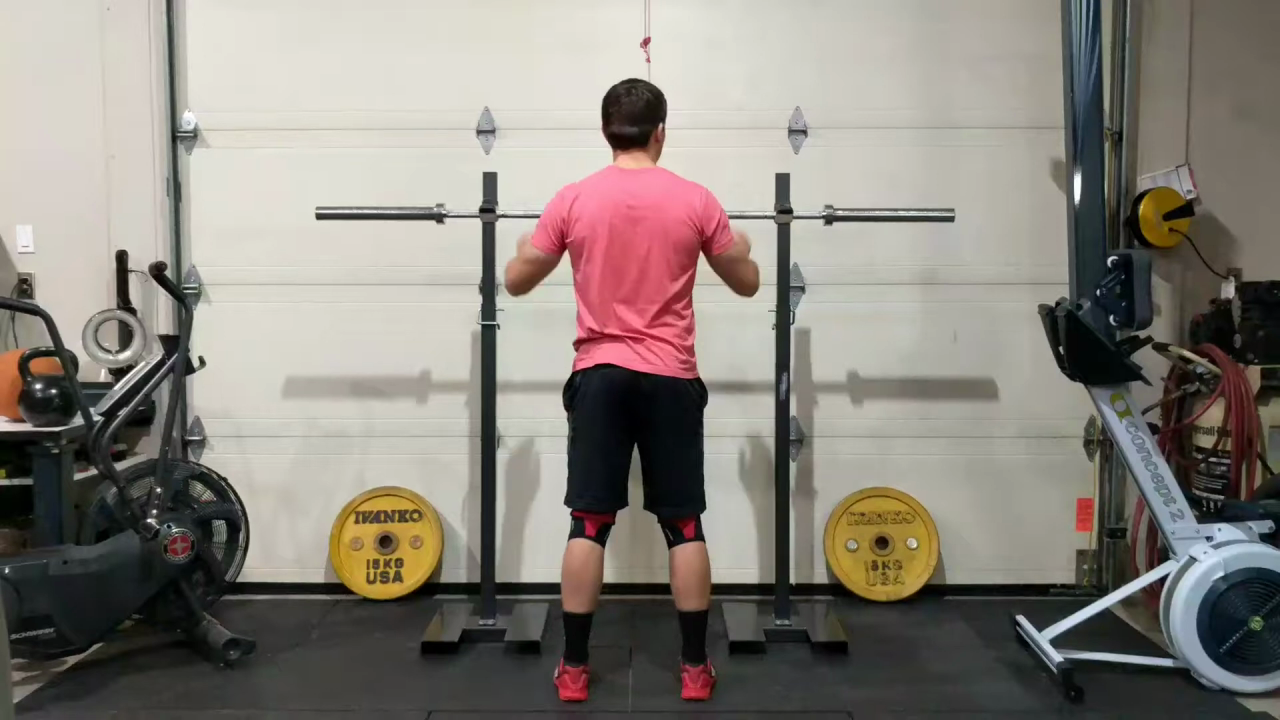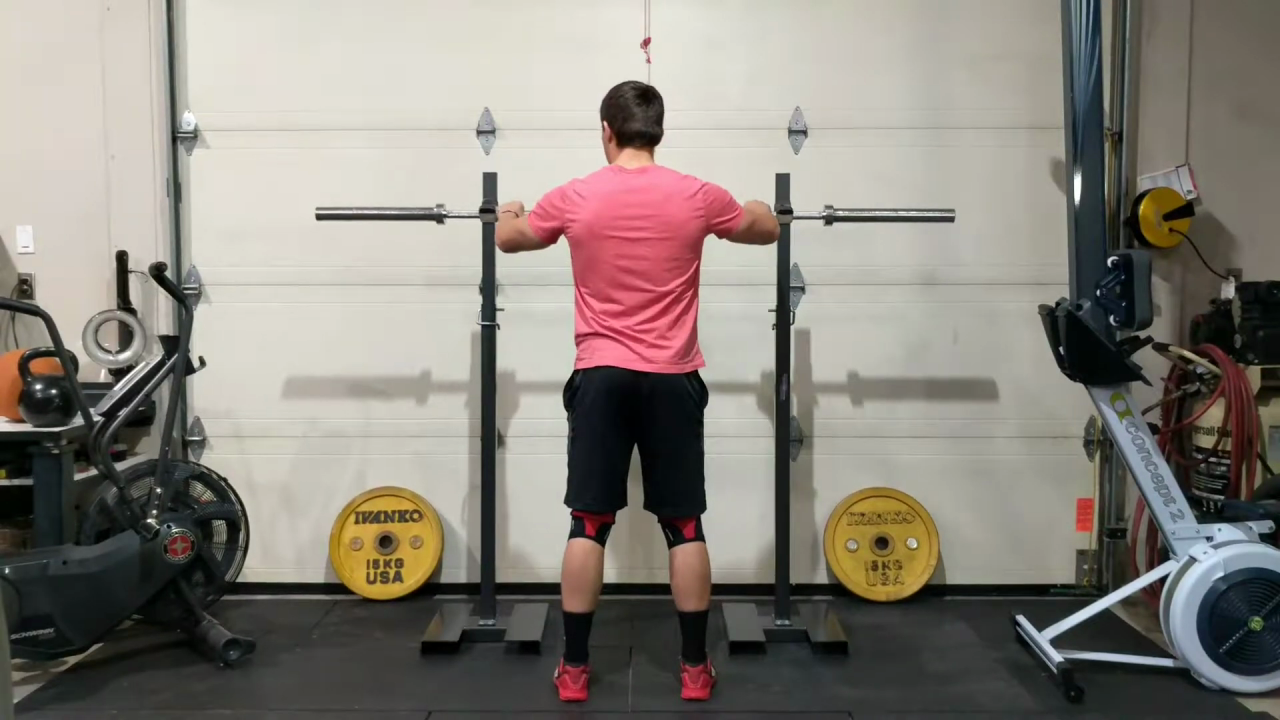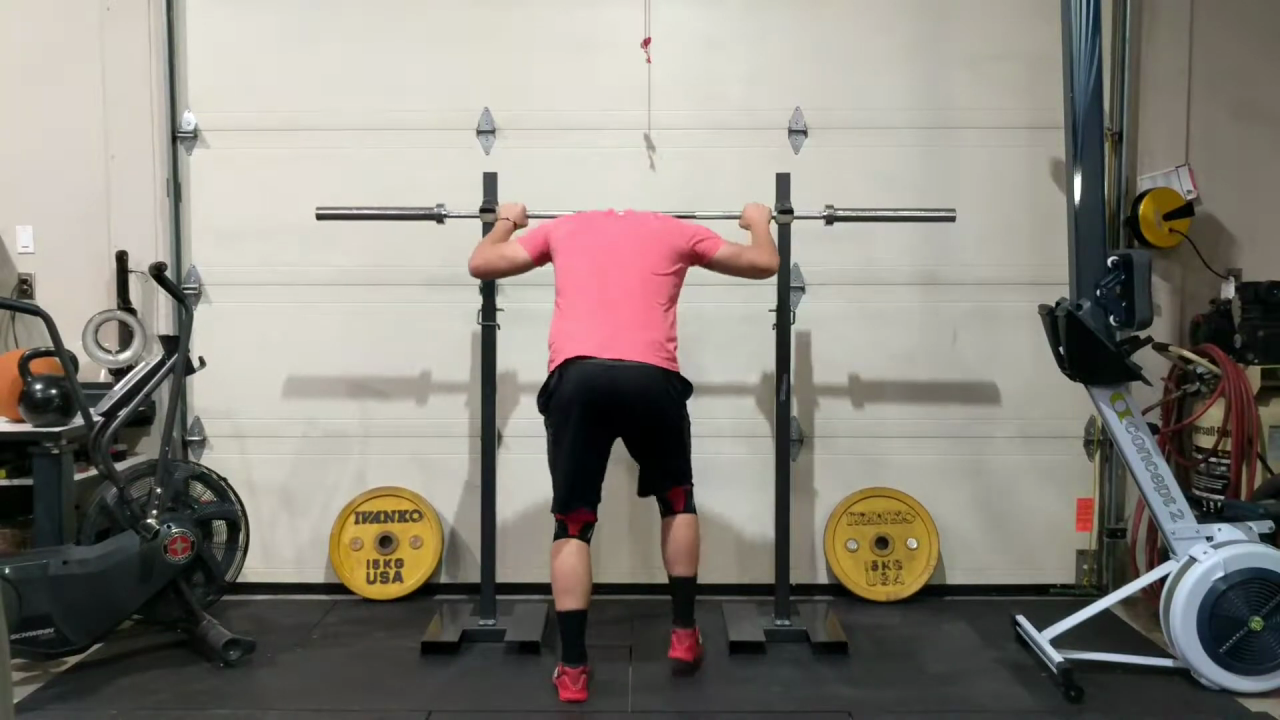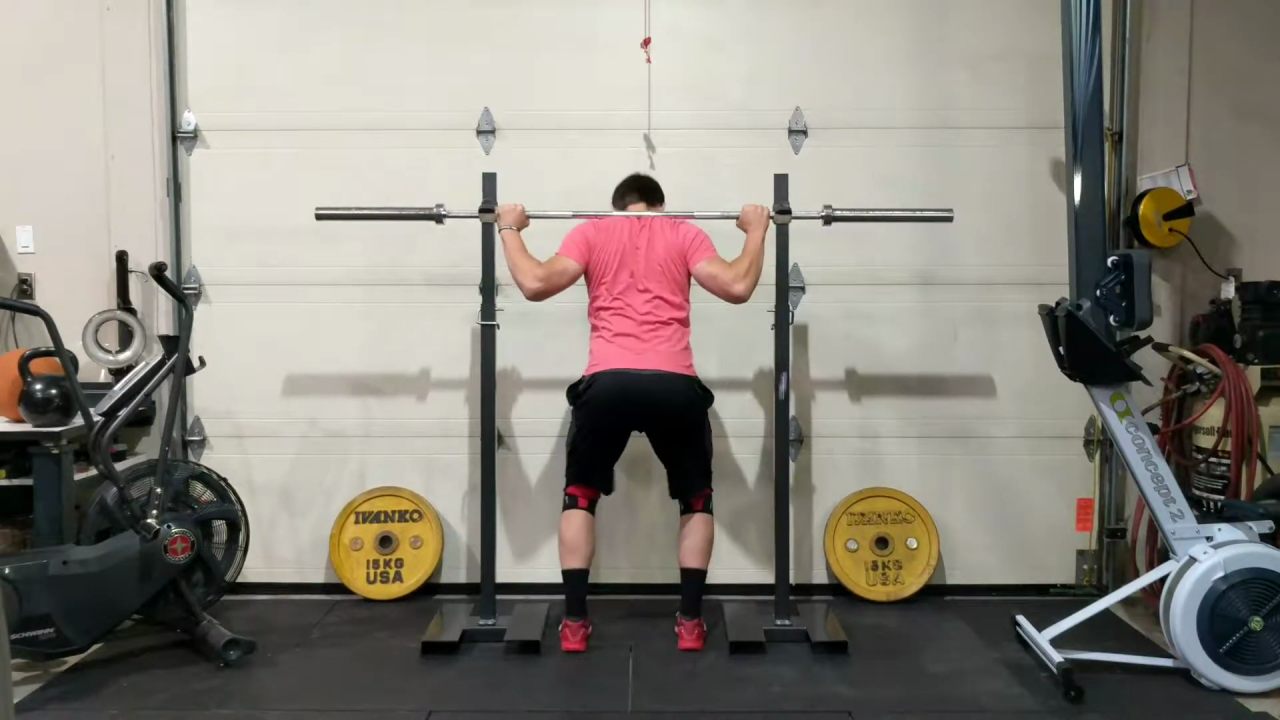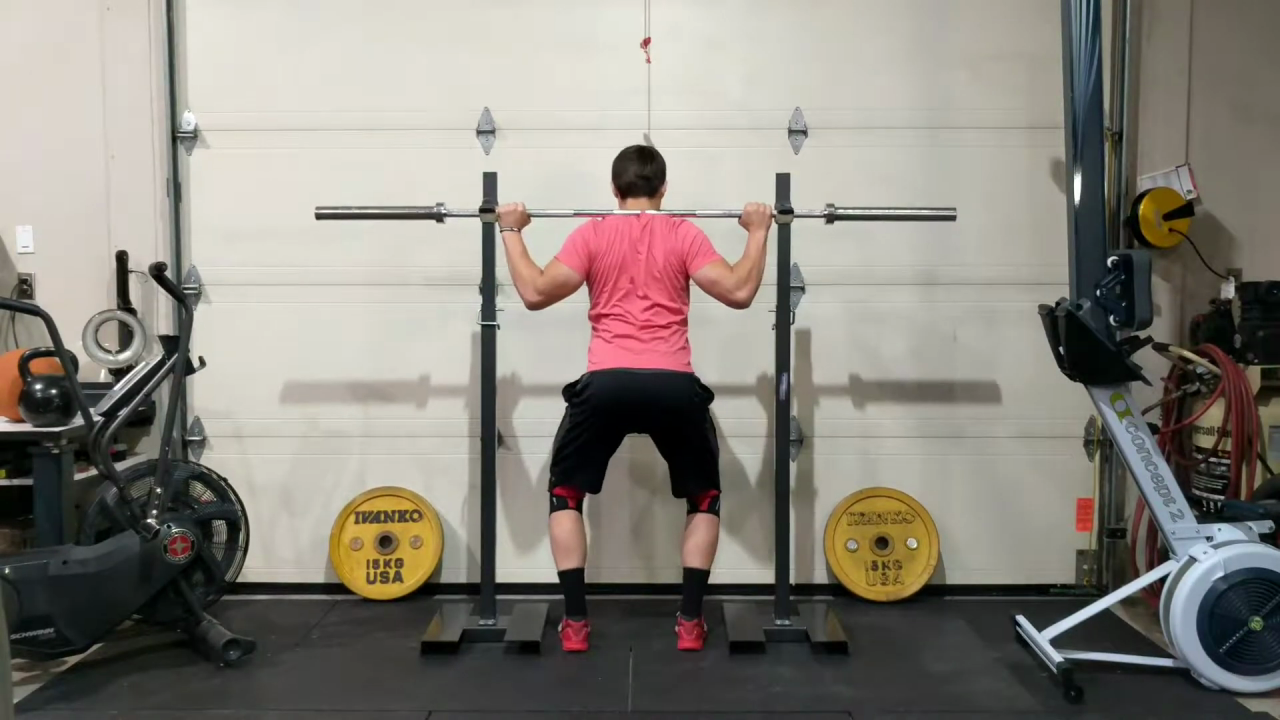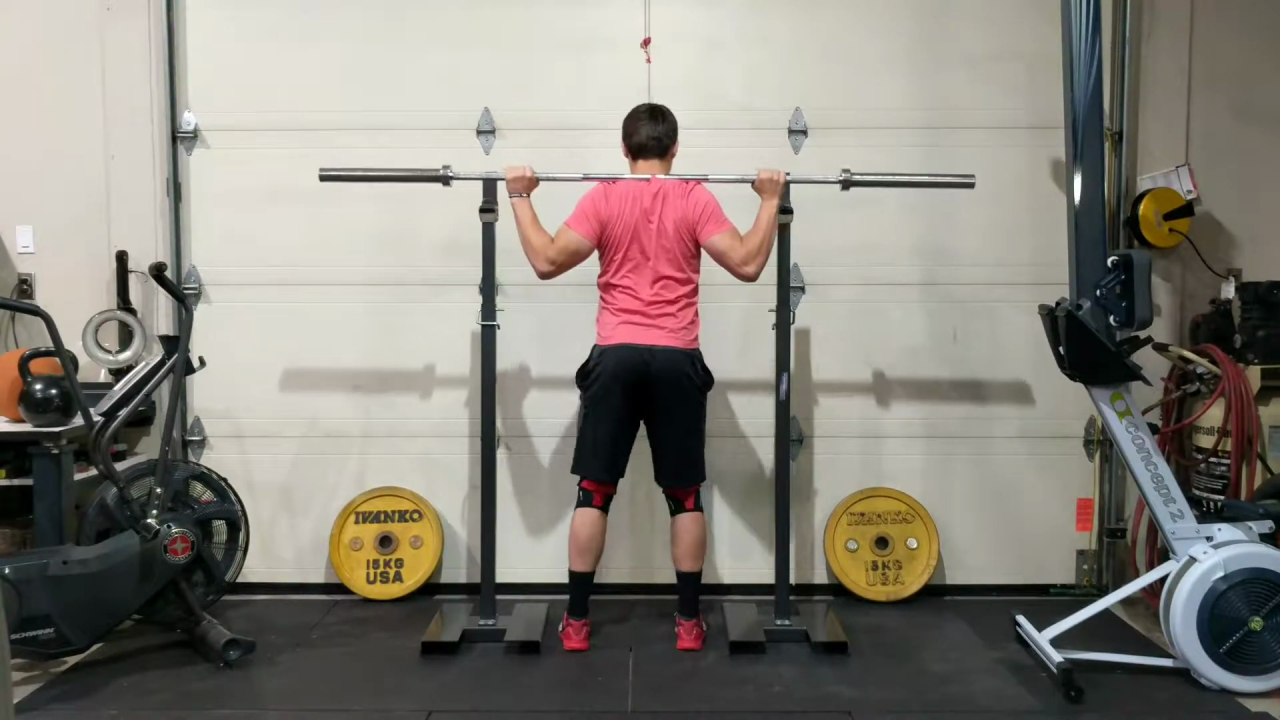
dt=0.7s
person 1, frame 1
left shoulder: (573, 201)
right shoulder: (695, 202)
left elbow: (516, 279)
right elbow: (746, 281)
left wrist: (532, 239)
right wrist: (737, 244)
left hip: (599, 377)
right hip: (671, 381)
left knee: (589, 524)
right knee: (683, 526)
left ankle: (574, 668)
right ankle: (695, 668)
person 1, frame 2
left shoulder: (574, 198)
right shoulder: (697, 196)
left elbow: (507, 239)
right elbow: (767, 231)
left wrist: (509, 212)
right wrist: (757, 208)
left hip: (600, 378)
right hip: (672, 381)
left knee: (588, 524)
right knee: (684, 526)
left ankle: (573, 668)
right ankle: (695, 668)
person 1, frame 3
left shoulder: (565, 227)
right shoulder: (675, 231)
left elbow: (480, 264)
right elbow: (764, 263)
left wrist: (506, 222)
right wrist: (759, 224)
left hip: (577, 376)
right hip: (652, 378)
left knee: (572, 523)
right knee: (676, 498)
left ankle: (573, 668)
right ankle: (684, 631)
person 1, frame 4
left shoulder: (591, 232)
right shoulder: (684, 233)
left elbow: (535, 284)
right elbow: (739, 286)
left wrist: (509, 228)
right wrist: (756, 230)
left hip: (607, 383)
right hip: (674, 384)
left knee: (579, 497)
right knee: (695, 499)
left ankle: (575, 623)
right ankle: (690, 622)
person 1, frame 5
left shoulder: (591, 235)
right shoulder: (684, 234)
left elbow: (535, 293)
right elbow: (739, 292)
left wrist: (511, 232)
right wrist: (758, 232)
left hip: (606, 384)
right hip: (673, 385)
left knee: (565, 494)
right knee: (703, 498)
left ankle: (575, 622)
right ankle: (690, 620)
person 1, frame 6
left shoulder: (602, 198)
right shoulder: (695, 199)
left elbow: (546, 261)
right elbow: (748, 263)
left wrist: (520, 197)
right wrist: (770, 200)
left hip: (615, 358)
right hip: (677, 361)
left knee: (594, 491)
right knee: (684, 495)
left ankle: (576, 621)
right ankle: (689, 622)
